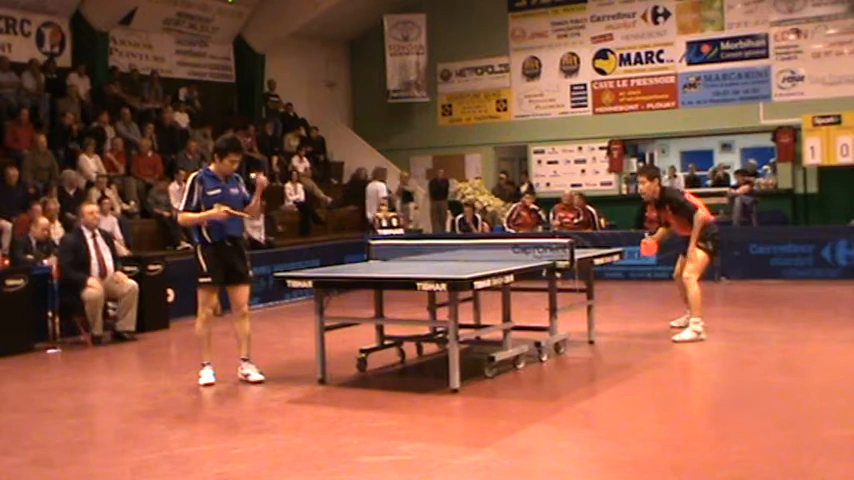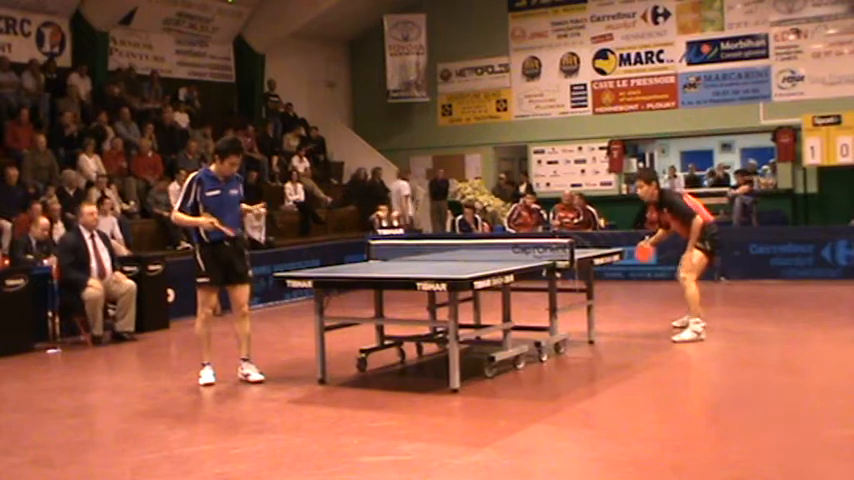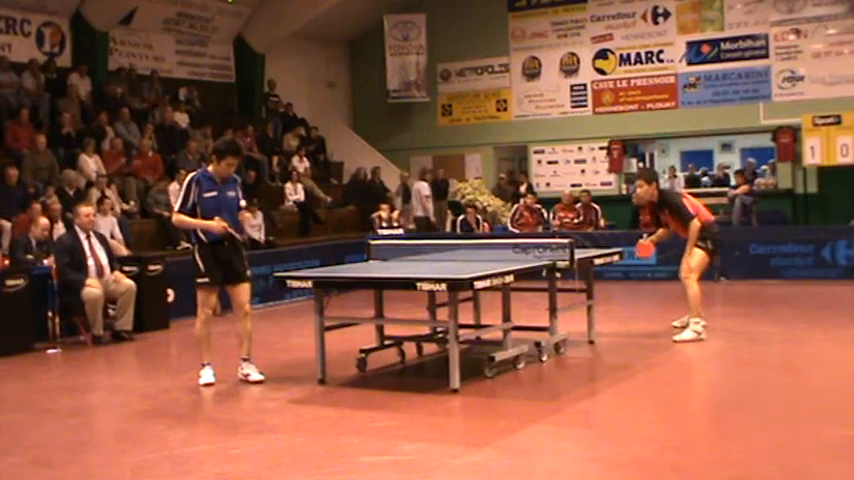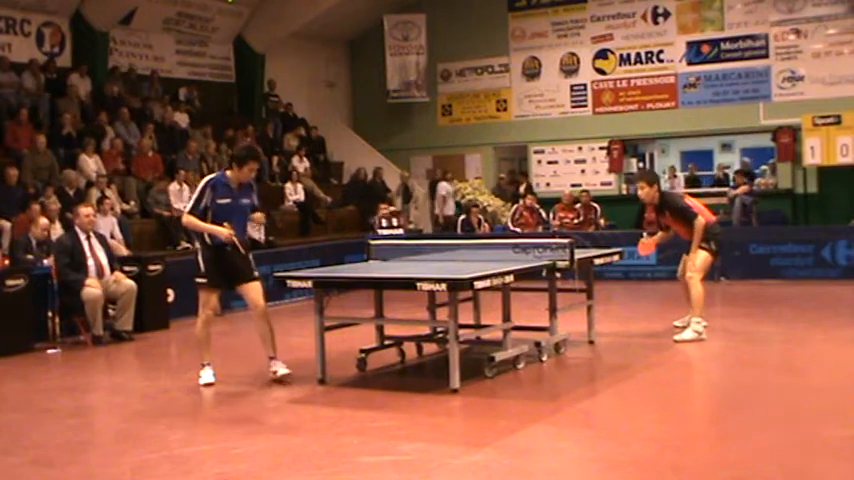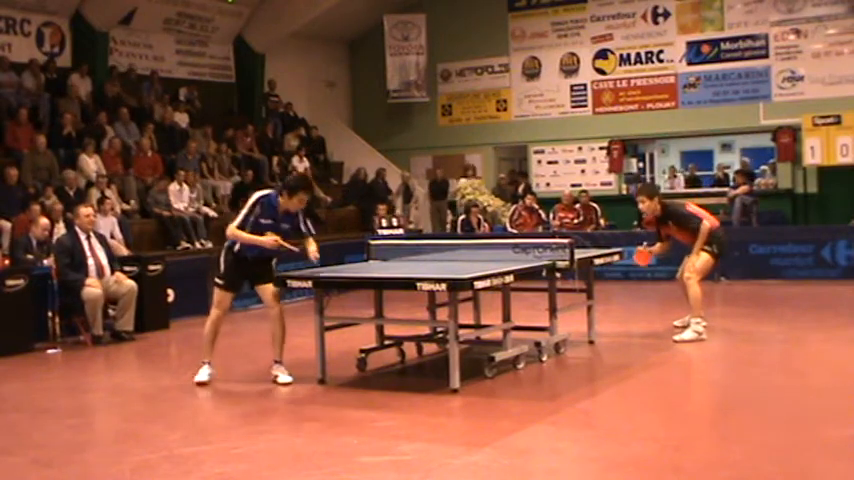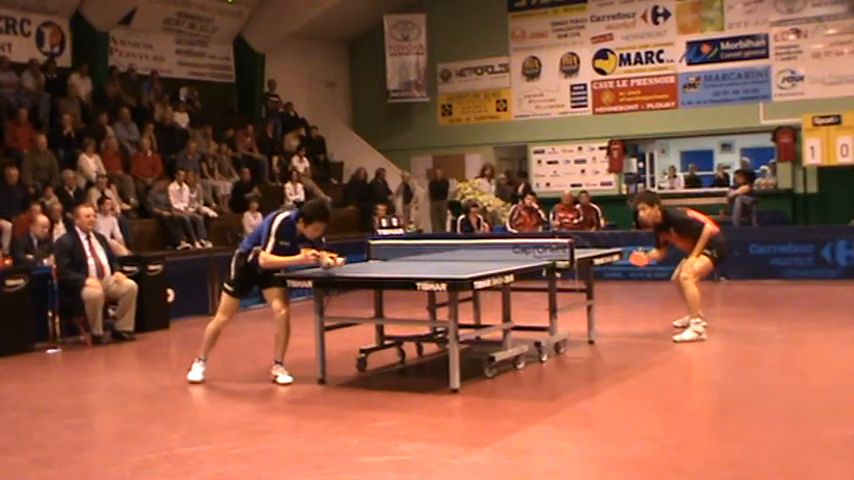
dt=0.4s
person 1, frame 1
left shoulder: (236, 180)
right shoulder: (198, 180)
left elbow: (252, 214)
right elbow: (183, 218)
left wrist: (259, 192)
right wrist: (210, 214)
left hip: (236, 248)
right hip: (211, 250)
left knee: (242, 309)
right knee: (206, 311)
left ankle: (245, 364)
right ankle: (206, 366)
person 1, frame 2
left shoulder: (236, 180)
right shoulder: (197, 180)
right elbow: (176, 216)
left wrist: (250, 210)
right wrist: (199, 221)
left hip: (236, 248)
right hip: (210, 250)
left knee: (242, 309)
right knee: (206, 311)
left ankle: (244, 363)
right ankle: (206, 366)
person 1, frame 3
left shoulder: (234, 182)
right shoulder: (195, 181)
right elbow: (177, 218)
left wrist: (244, 216)
right wrist: (206, 224)
left hip: (233, 248)
right hip: (208, 250)
left knee: (244, 309)
right knee: (206, 311)
left ankle: (245, 363)
right ankle: (206, 366)
person 1, frame 4
left shoulder: (249, 187)
right shoulder: (210, 184)
right elbow: (186, 218)
left wrist: (258, 217)
right wrist: (215, 229)
left hip: (239, 252)
right hip: (213, 253)
left knee: (260, 307)
right knee: (207, 313)
left ankle: (274, 361)
right ankle: (206, 367)
person 1, frame 5
left shoulder: (296, 212)
right shoulder: (259, 200)
left elbow: (307, 237)
right elbow: (231, 232)
left wrist: (311, 249)
right wrist: (261, 240)
left hip: (263, 261)
right hip: (237, 257)
left knee: (276, 308)
right knee: (218, 312)
left ankle: (277, 366)
right ankle: (206, 365)
person 1, frame 6
left shoulder: (312, 229)
right shoulder: (279, 221)
left elbow: (320, 253)
right elbow: (264, 260)
left wrist: (329, 260)
right wrist: (299, 259)
left hip: (272, 270)
right hip: (247, 262)
left knee: (282, 312)
right knee: (223, 318)
left ankle: (278, 366)
right ankle: (200, 362)
person 2, frame 1
left shoulder: (672, 196)
right shoulder: (656, 202)
left elbow: (700, 214)
right elbow: (666, 226)
left wrist: (692, 244)
right wrist: (654, 238)
left hip: (705, 235)
right hip: (692, 237)
left knee: (689, 276)
right knee: (678, 276)
left ankle: (696, 328)
right ankle: (692, 315)
person 2, frame 2
left shoulder: (670, 198)
right shoulder: (657, 203)
left elbow: (697, 220)
right elbow: (666, 228)
left wrist: (689, 251)
right wrist: (650, 242)
left hip: (706, 235)
right hip: (695, 237)
left knee: (686, 277)
right knee: (681, 276)
left ankle: (696, 328)
right ankle: (695, 316)
person 2, frame 3
left shoulder: (671, 199)
right shoulder: (655, 205)
left elbow: (695, 224)
right elbow: (667, 228)
left wrist: (687, 255)
right wrist: (651, 240)
left hip: (706, 234)
right hip: (695, 236)
left knee: (689, 275)
right knee: (684, 275)
left ankle: (696, 327)
right ankle: (696, 316)
person 2, frame 4
left shoulder: (672, 201)
right shoulder: (658, 207)
left elbow: (699, 221)
right elbow: (666, 231)
left wrist: (693, 252)
right wrist: (652, 241)
left hip: (708, 235)
right hip: (696, 237)
left knee: (692, 276)
right knee: (682, 275)
left ankle: (697, 327)
right ankle: (696, 316)
person 2, frame 5
left shoulder: (675, 210)
right shoulder: (658, 218)
left elbow: (705, 225)
right elbow: (664, 244)
left wrist: (694, 254)
right wrist: (650, 251)
left hip: (712, 239)
right hip: (699, 242)
left knee: (690, 276)
right knee: (682, 277)
left ankle: (697, 328)
right ankle: (697, 316)
person 2, frame 6
left shoulder: (675, 217)
right shoulder: (658, 225)
left elbow: (707, 228)
right elbow: (661, 252)
left wrist: (694, 256)
right wrist: (645, 256)
left hip: (713, 245)
right hip: (698, 247)
left knee: (687, 276)
right knee: (678, 279)
left ankle: (697, 328)
right ankle: (696, 316)
person 3, frame 1
left shoulder: (106, 235)
right shoulder: (70, 239)
left elbow: (115, 259)
right elbow: (66, 270)
left wrist: (118, 271)
right wrist: (87, 279)
left hip: (110, 280)
right hip: (86, 284)
left knee: (131, 286)
right knee: (95, 294)
left ankle: (122, 330)
right ankle: (96, 334)
person 3, frame 2
left shoulder: (102, 236)
right shoulder: (69, 239)
left elbow: (113, 260)
right elbow: (66, 270)
left wrist: (116, 272)
right wrist: (87, 280)
left hip: (108, 281)
right hip: (84, 285)
left knee: (129, 286)
right knee: (95, 294)
left ankle: (122, 330)
right ankle: (96, 334)
person 3, frame 3
left shoulder: (99, 237)
right shoulder: (65, 241)
left elbow: (111, 259)
right elbow: (63, 271)
left wrist: (116, 271)
right wrist: (85, 280)
left hip: (107, 280)
right hip: (83, 284)
left knee: (129, 285)
right knee: (95, 294)
left ankle: (121, 329)
right ankle: (97, 334)
person 3, frame 4
left shoulder: (100, 237)
right shoulder: (64, 241)
left elbow: (112, 259)
right elbow: (63, 272)
left wrist: (116, 271)
right wrist: (85, 280)
left hip: (108, 280)
right hip: (83, 284)
left knee: (130, 286)
right knee: (95, 294)
left ankle: (120, 329)
right ankle: (97, 334)
person 3, frame 5
left shoulder: (100, 237)
right shoulder: (64, 241)
left elbow: (112, 260)
right elbow: (63, 272)
left wrist: (117, 272)
right wrist: (85, 280)
left hip: (108, 280)
right hip: (84, 284)
left knee: (130, 286)
right knee: (95, 294)
left ankle: (121, 329)
right ankle: (97, 334)
person 3, frame 6
left shoulder: (100, 238)
right shoulder: (65, 242)
left elbow: (112, 260)
right elbow: (64, 272)
left wrist: (116, 271)
right wrist: (85, 280)
left hip: (108, 280)
right hip: (84, 284)
left knee: (130, 286)
right knee: (95, 294)
left ankle: (121, 329)
right ankle: (97, 334)
